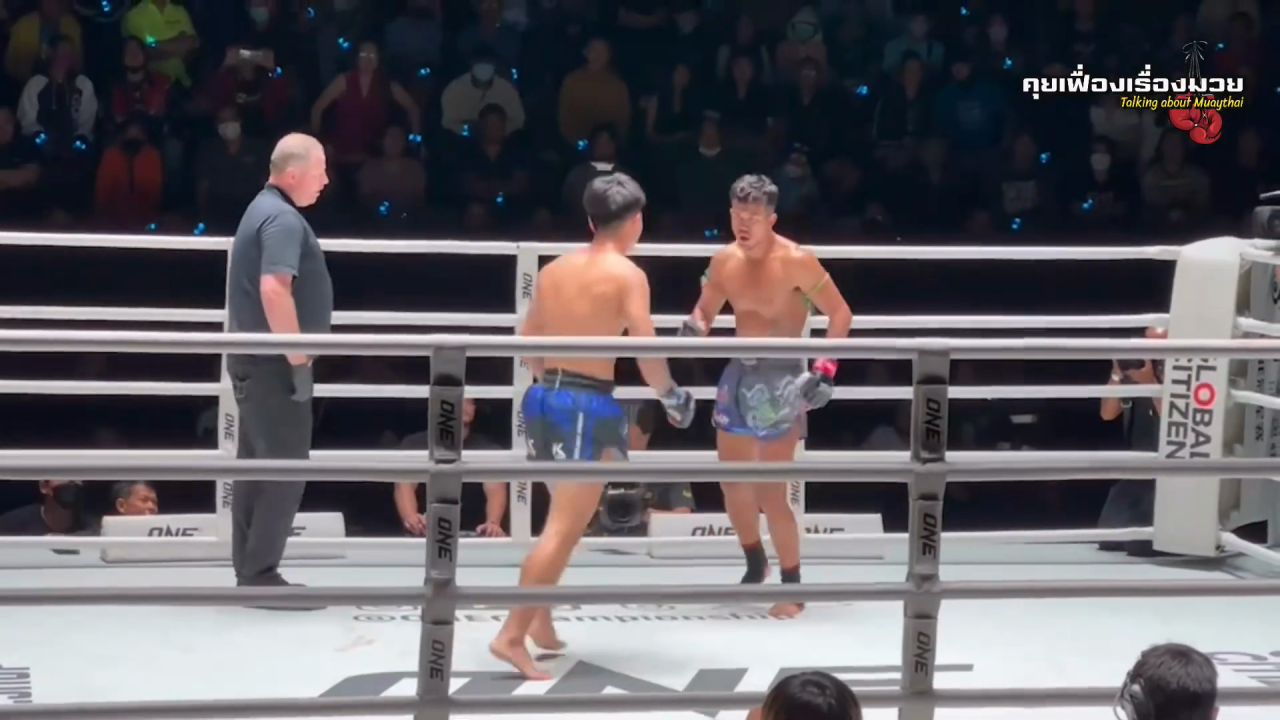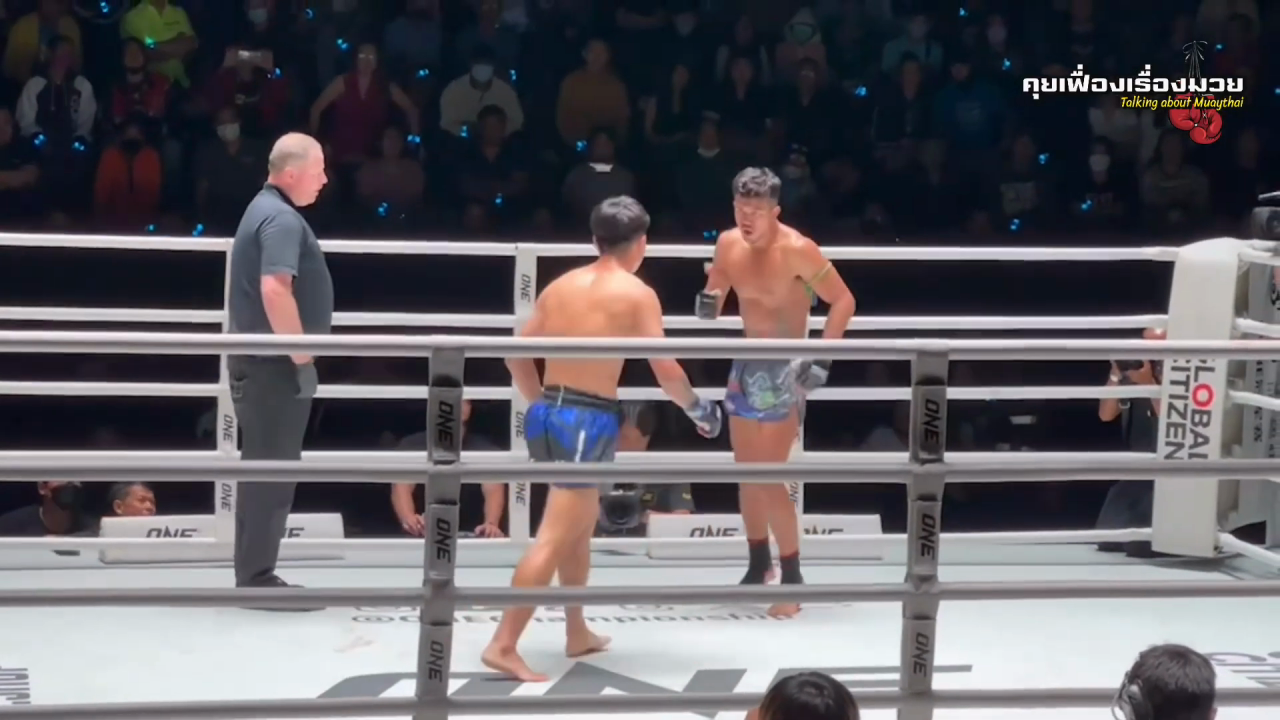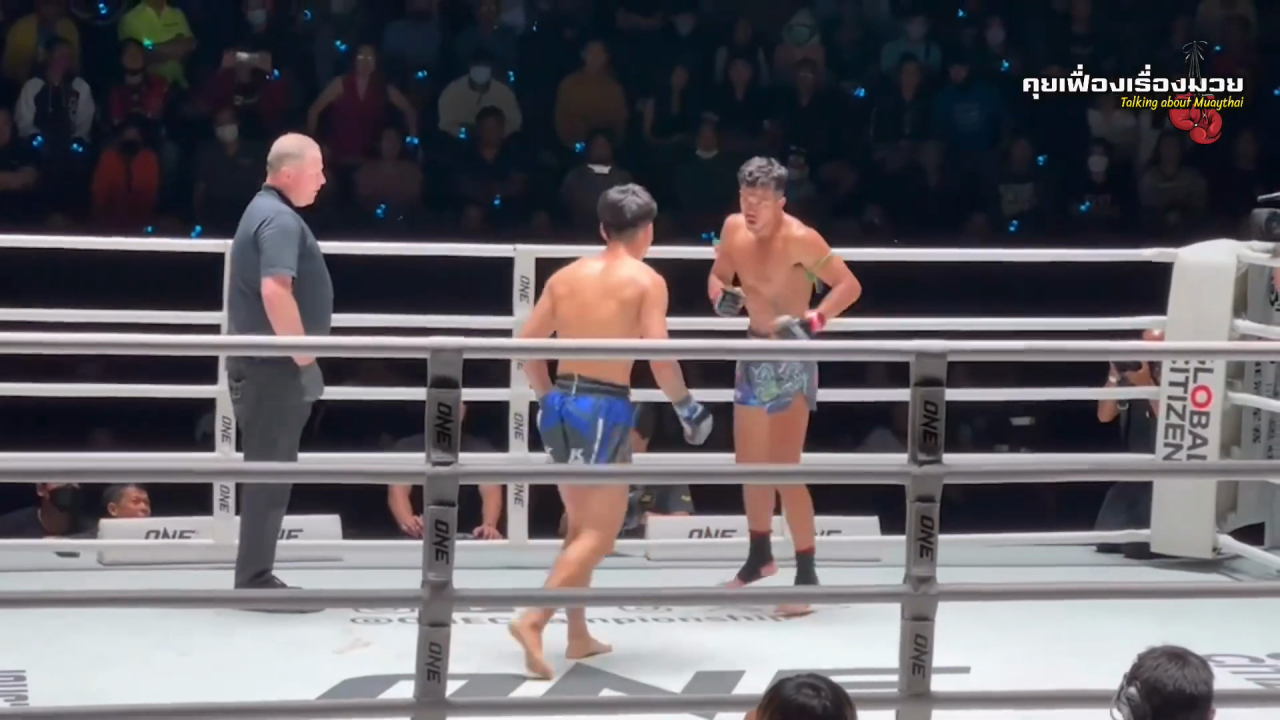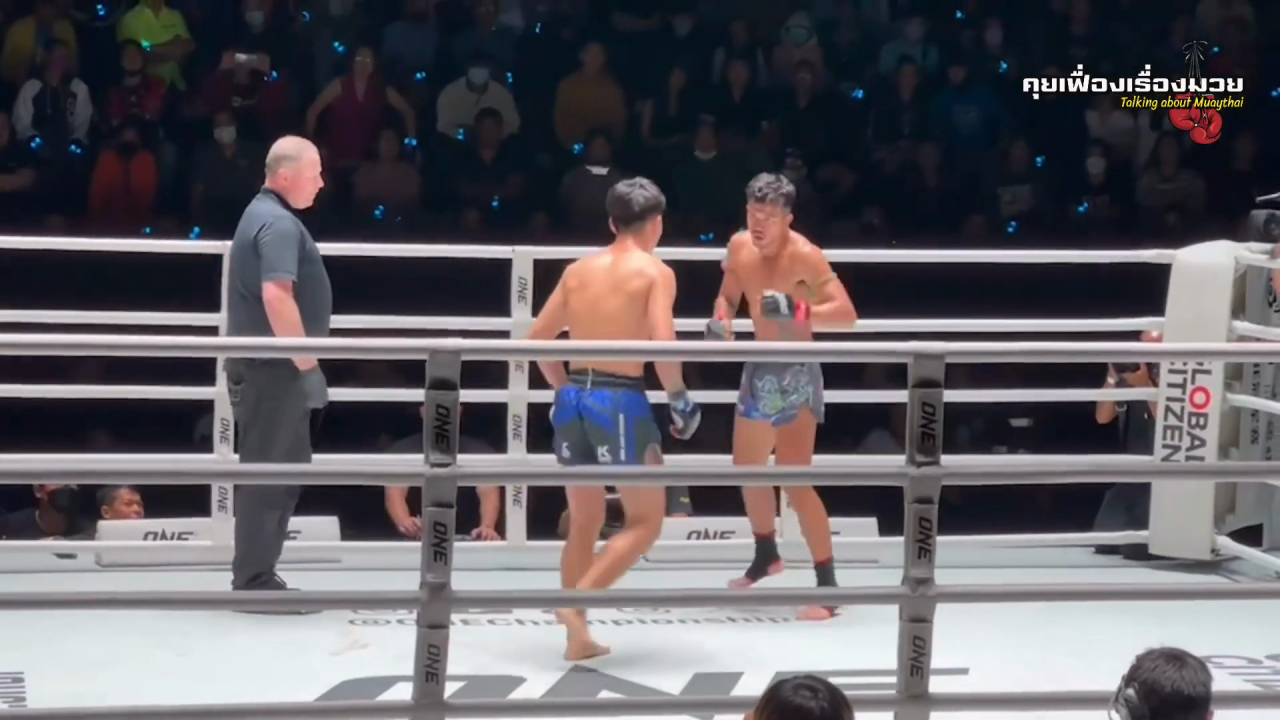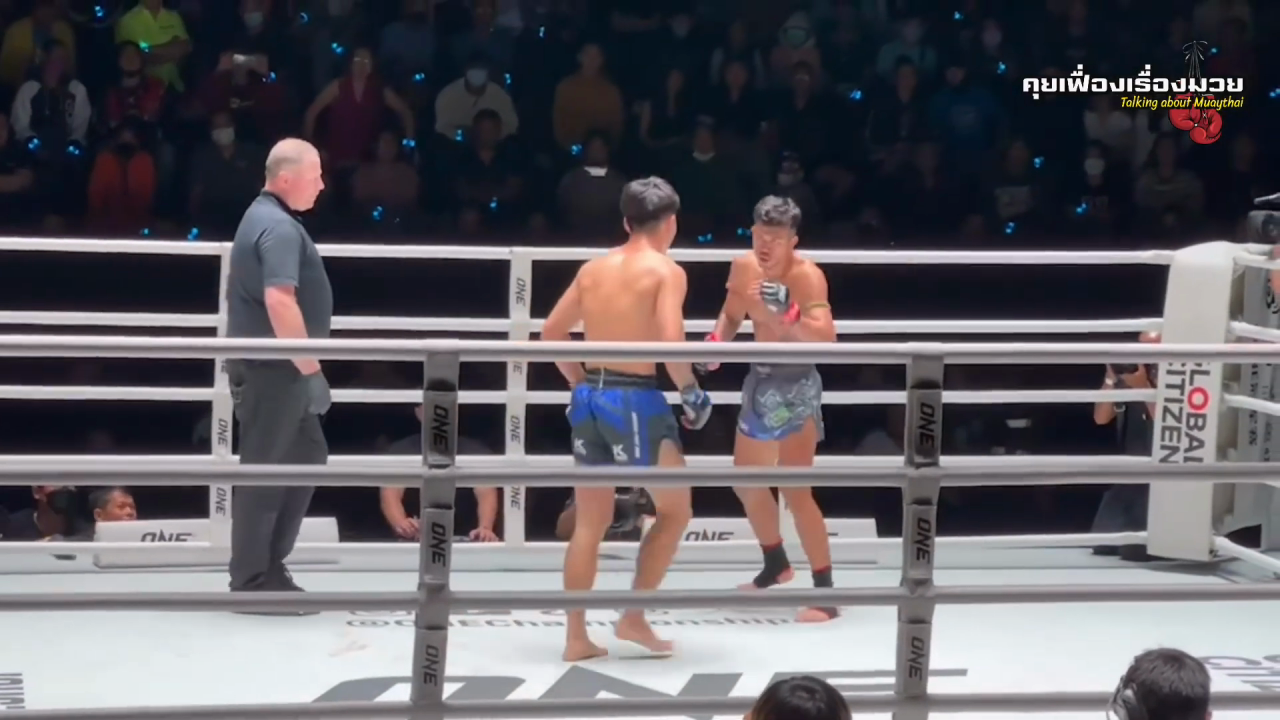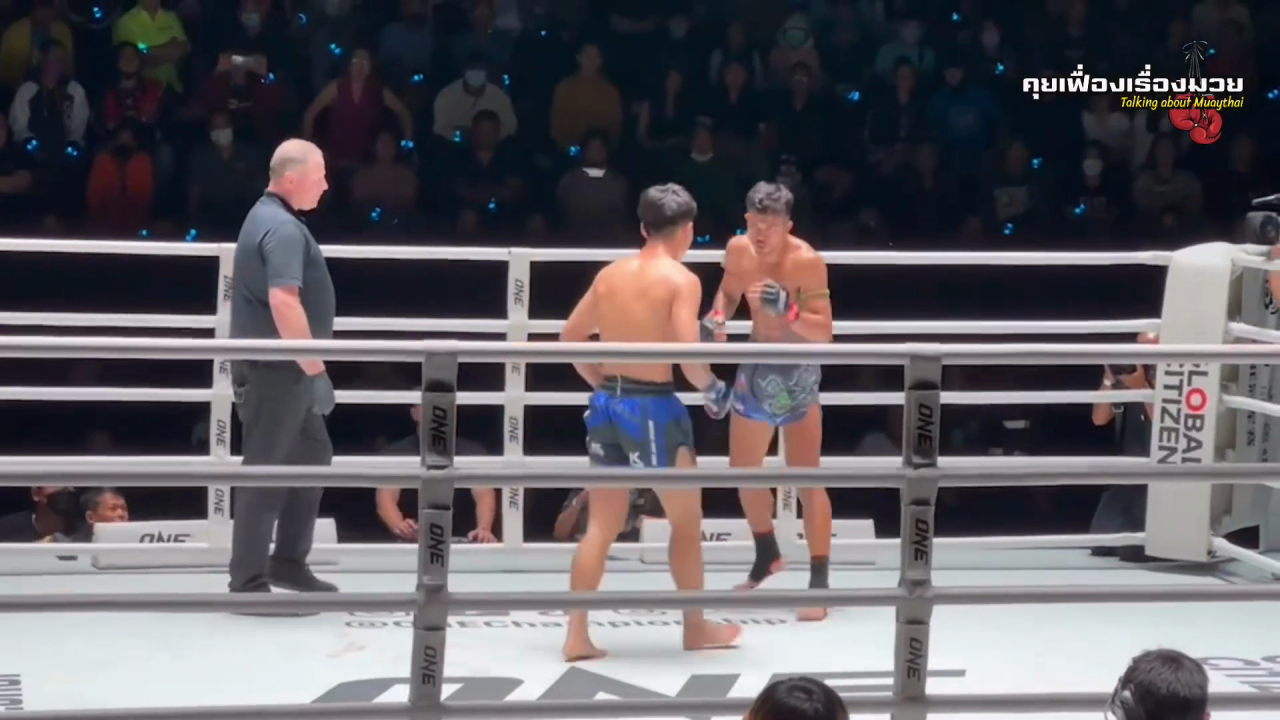
dt=0.1s
person 1, frame 1
left shoulder: (555, 269)
right shoulder: (627, 274)
left elbow: (528, 340)
right elbow: (647, 352)
right wrist: (673, 394)
left hip: (542, 396)
right hip: (586, 404)
left knee: (565, 517)
right knee: (563, 527)
left ankle: (539, 620)
right ankle: (512, 634)
person 1, frame 2
left shoulder: (558, 286)
right shoulder: (638, 295)
left elbow: (518, 358)
right elbow: (665, 367)
right wrist: (698, 407)
left hip: (545, 413)
right hip: (590, 419)
left knee: (577, 525)
right knee: (555, 539)
left ankle: (578, 631)
right ankle: (504, 644)
person 1, frame 3
left shoulder: (566, 275)
right shoulder: (647, 281)
left elbow: (527, 344)
right elbow: (660, 358)
right wrist: (686, 406)
left hip: (560, 402)
right hip: (605, 408)
left knee: (585, 522)
right knee: (599, 533)
left ankle: (577, 634)
right ankle: (532, 621)
person 1, frame 4
left shoulder: (578, 269)
right shoulder: (657, 273)
left elbow: (538, 337)
right elbow: (663, 348)
right wrist: (680, 398)
left hip: (574, 399)
right hip: (620, 402)
left knee: (584, 524)
right knee: (644, 522)
left ankle: (576, 636)
right ankle: (577, 605)
person 1, frame 5
left shoulder: (593, 269)
right shoulder: (667, 272)
left elbow: (552, 333)
right elbow: (671, 345)
right wrist: (691, 390)
left hip: (588, 398)
right hip: (634, 400)
left knee: (589, 522)
right knee: (675, 510)
left ankle: (576, 635)
right ankle: (634, 616)
person 1, frame 6
left shoulder: (609, 273)
right shoulder: (681, 279)
left elbow: (569, 337)
right elbow: (689, 359)
right wrist: (713, 388)
left hip: (605, 404)
right hip: (652, 406)
left knee: (602, 525)
right knee: (686, 520)
left ankle: (577, 631)
right ankle: (696, 627)
person 2, frame 1
left shoulder: (264, 210)
right shoulder: (283, 219)
right elbow: (274, 290)
right wrist: (299, 361)
left hip: (254, 359)
right hip: (272, 362)
left knee: (257, 467)
left ankle: (251, 574)
right ankle: (259, 576)
person 2, frame 2
left shoulder: (265, 210)
right shoulder: (281, 219)
right elbow: (274, 290)
right wrist: (303, 359)
left hip: (262, 359)
right hip: (272, 363)
left knee: (263, 467)
right knee: (273, 468)
left ankle: (252, 571)
right ankle: (255, 579)
person 2, frame 3
left shoulder: (264, 211)
right shoulder: (280, 220)
right elbow: (275, 292)
right wrist: (306, 360)
left hip: (262, 360)
right hip: (272, 364)
left knee: (267, 467)
right knee: (270, 469)
left ankle: (254, 573)
right ankle: (253, 580)
person 2, frame 4
left shoulder: (263, 213)
right shoulder: (279, 223)
right elbow: (276, 297)
right wrist: (309, 366)
left hip: (270, 364)
right hip: (271, 367)
left knee: (285, 465)
right knee: (266, 471)
left ankle: (259, 570)
right ankle: (251, 582)
person 2, frame 5
left shoulder: (264, 216)
right shoulder: (279, 227)
right elbow: (280, 302)
right wrist: (312, 370)
left hip: (273, 366)
right hip: (272, 368)
left knee: (307, 459)
right knee: (264, 472)
left ankle: (269, 566)
right ankle: (249, 582)
person 2, frame 6
left shoulder: (268, 218)
right shoulder: (283, 228)
right elbow: (284, 304)
right wrist: (317, 371)
left hip: (275, 366)
right hip: (275, 368)
left knee: (312, 459)
left ankle: (288, 562)
right ankle: (247, 583)
person 3, frame 1
left shoulder: (798, 261)
right shoulder: (724, 261)
left elbow: (841, 313)
right elbow: (706, 312)
left wrist: (825, 368)
right wrist: (694, 325)
left hip: (782, 381)
right hip: (738, 377)
left knee: (768, 494)
right knee: (734, 487)
left ankle: (792, 586)
right ankle: (755, 566)
person 3, frame 2
left shoulder: (798, 250)
right shoulder: (728, 244)
left elbow: (843, 301)
right elbow: (712, 291)
left wrist: (822, 352)
right wrist: (708, 303)
left hip: (785, 370)
right hip: (746, 364)
left knee: (769, 477)
right knee: (748, 475)
left ankle: (791, 578)
right ankle: (760, 563)
person 3, frame 3
left shoulder: (800, 239)
right shoulder: (733, 228)
left elbow: (850, 286)
right elbow: (717, 277)
left wrist: (811, 321)
right wrist: (721, 296)
left hip: (789, 359)
right hip: (752, 353)
left knee: (783, 469)
right knee: (748, 464)
left ankle: (807, 575)
right ankle: (759, 557)
person 3, frame 4
left shoulder: (805, 256)
right shoulder: (740, 245)
left elbow: (846, 312)
right elbow: (727, 296)
left wrist: (798, 312)
right wrist: (719, 322)
left hip: (796, 371)
right hip: (758, 366)
left knee: (796, 483)
right knee: (746, 469)
left ankle: (828, 586)
right ankle: (767, 555)
person 3, frame 5
left shoulder: (807, 275)
right shoulder: (743, 266)
left elbow: (827, 335)
right elbow: (731, 315)
left wrist: (788, 309)
right wrist: (715, 342)
left hip: (797, 385)
right hip: (759, 381)
left knee: (796, 492)
right knee: (747, 485)
left ankle: (825, 593)
right ankle: (775, 565)
person 3, frame 6
left shoulder: (806, 261)
right shoulder: (738, 250)
left elbow: (824, 327)
right elbow: (726, 295)
left wrist: (787, 311)
right wrist: (712, 321)
left hip: (795, 371)
right hip: (755, 367)
left knee: (803, 475)
right knee: (744, 469)
left ankle: (820, 578)
right ankle: (767, 553)
person 4, frame 1
right shoulder: (1133, 377)
right elbow: (1107, 414)
left wrist: (1150, 382)
right wrist: (1116, 374)
left knee: (1141, 545)
right knee: (1108, 539)
person 4, frame 2
right shoulder: (1131, 377)
right elbow: (1106, 414)
left wrist: (1149, 383)
right wrist: (1115, 375)
left knee: (1139, 546)
right knee: (1107, 540)
person 4, frame 3
right shoulder: (1130, 379)
right elbow: (1104, 416)
left wrist: (1147, 384)
right wrist: (1114, 376)
left knee: (1138, 548)
right knee: (1105, 542)
person 4, frame 4
right shoulder: (1128, 379)
right elbow: (1102, 417)
left wrist: (1146, 386)
right wrist: (1112, 378)
left knee: (1136, 549)
right knee: (1104, 543)
person 4, frame 5
right shoulder: (1126, 381)
right elbow: (1101, 418)
left wrist: (1144, 387)
right wrist: (1110, 378)
left knee: (1135, 550)
right knee: (1102, 543)
person 4, frame 6
right shoulder: (1125, 382)
right elbow: (1099, 419)
left wrist: (1142, 387)
right wrist: (1108, 379)
left knee: (1133, 551)
right knee: (1101, 546)
